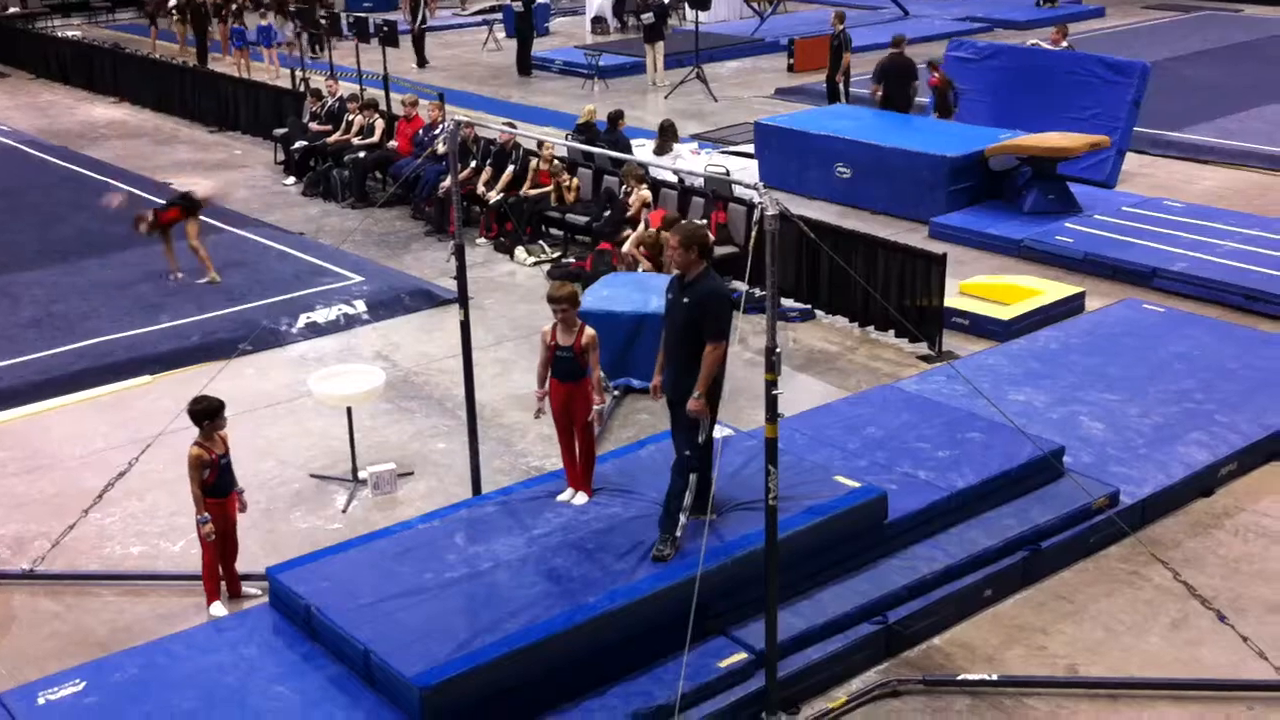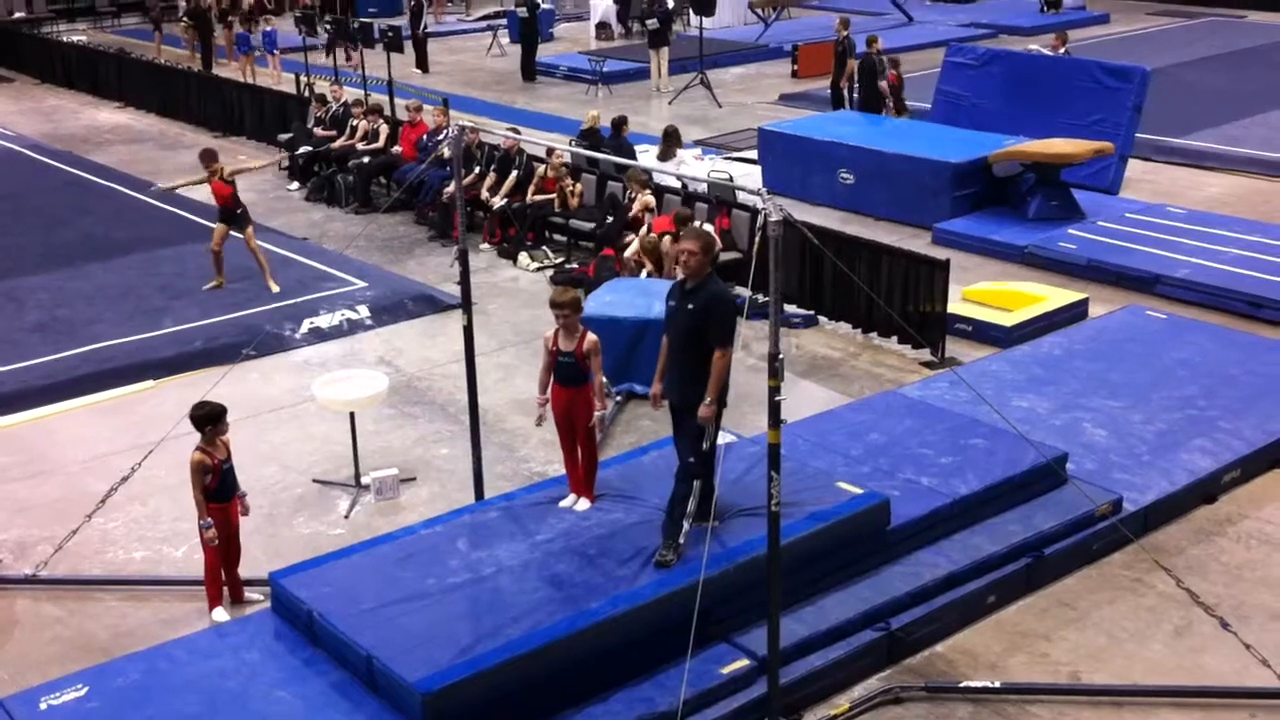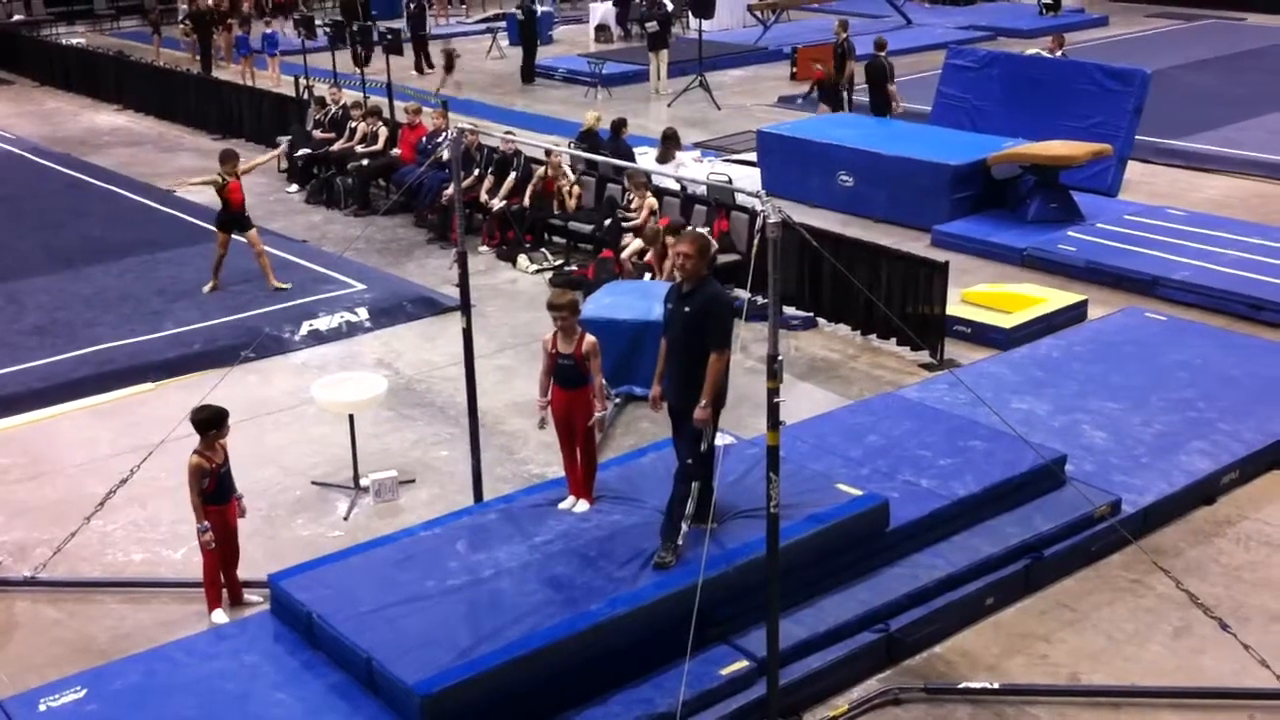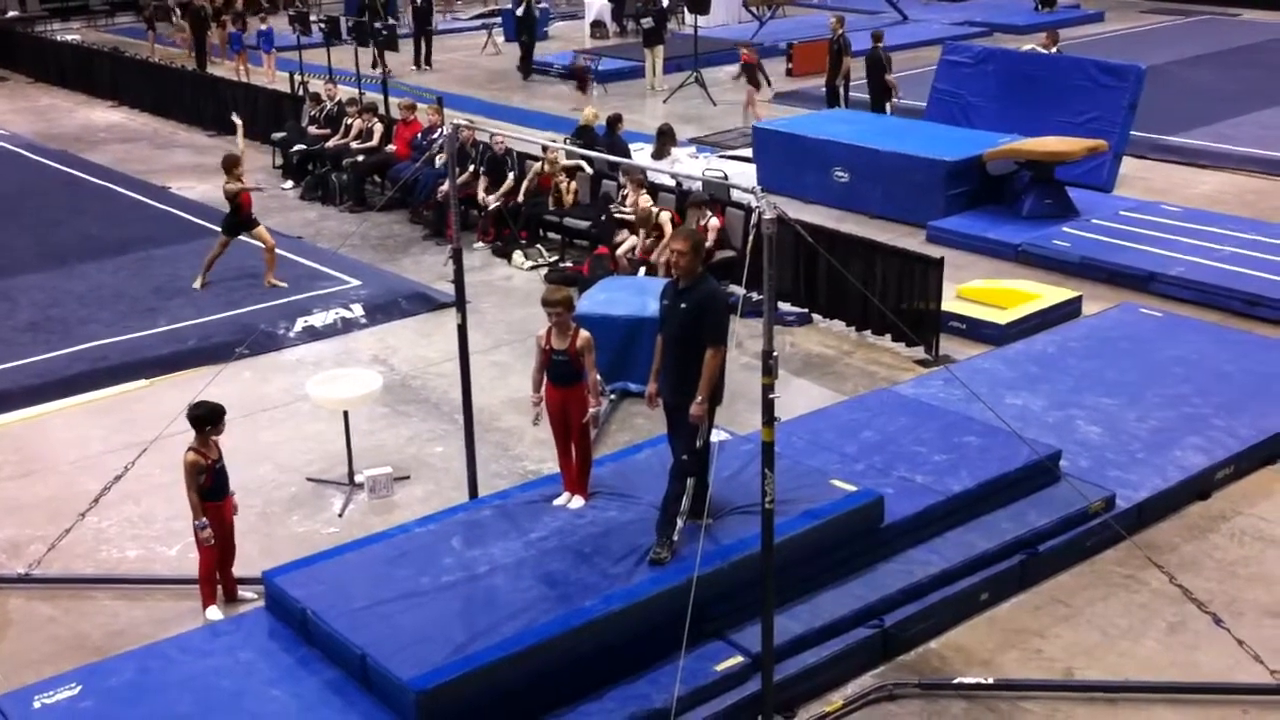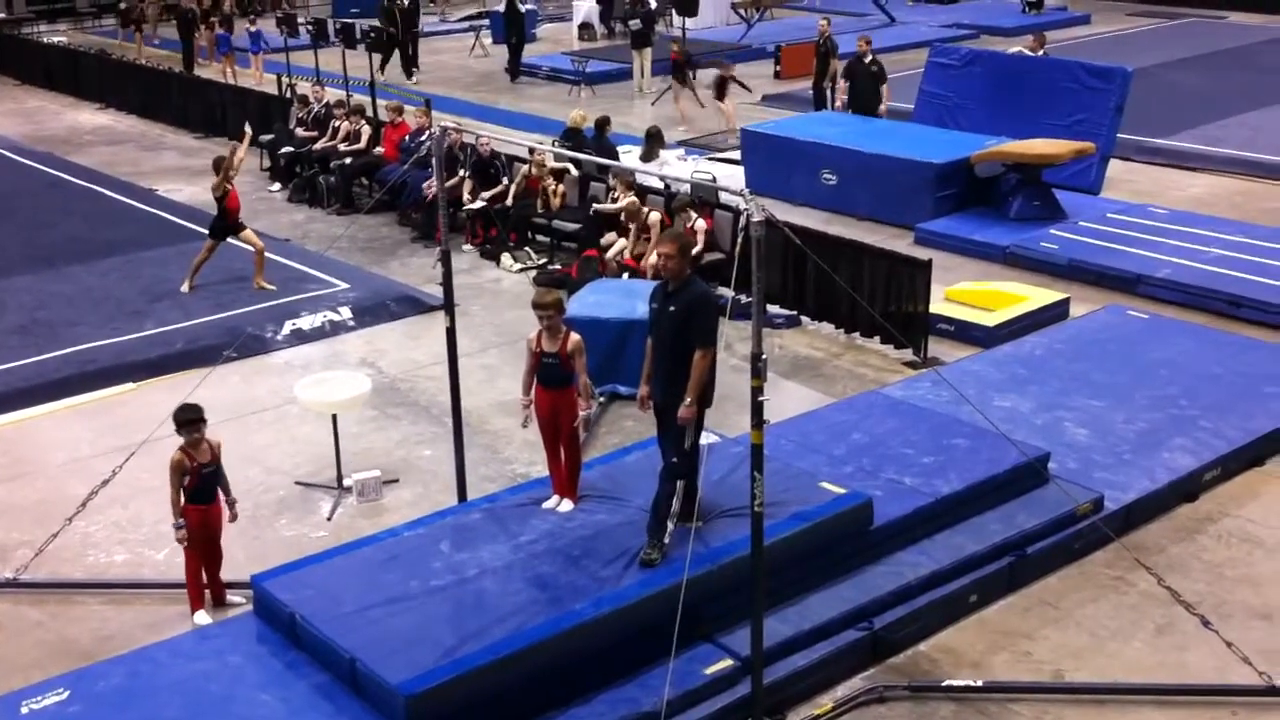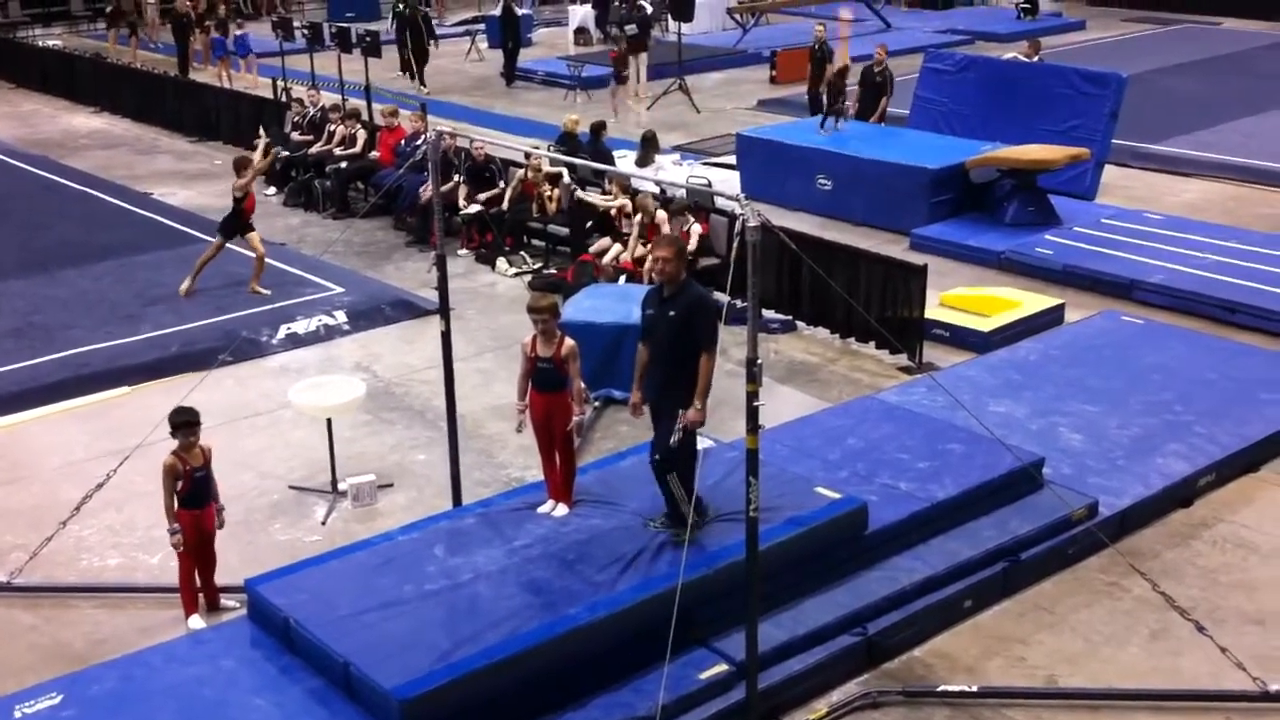
dt=0.7s
person 1, frame 1
left shoulder: (714, 292)
right shoulder: (676, 283)
left elbow: (716, 347)
left wrist: (700, 394)
right wrist: (659, 371)
left hip: (697, 390)
right hip: (676, 384)
left knee: (687, 459)
right knee: (693, 450)
left ankle: (670, 532)
right ankle: (700, 504)
person 1, frame 2
left shoulder: (719, 297)
right shoulder: (676, 290)
left elbow: (722, 352)
left wrist: (710, 400)
right wrist: (659, 379)
left hip: (702, 396)
right hip: (678, 391)
left knee: (691, 466)
right knee: (693, 457)
left ankle: (673, 537)
right ankle: (703, 511)
person 1, frame 3
left shoulder: (716, 299)
right shoulder: (674, 292)
left elbow: (719, 355)
left wrist: (706, 403)
right wrist: (658, 382)
left hip: (700, 398)
right hip: (677, 392)
left knee: (689, 467)
right knee: (693, 458)
left ankle: (671, 539)
right ankle: (702, 512)
person 1, frame 4
left shoulder: (711, 296)
right shoulder: (669, 289)
left elbow: (715, 350)
left wrist: (702, 399)
right wrist: (654, 379)
left hip: (696, 394)
right hip: (672, 389)
left knee: (684, 464)
right knee: (688, 455)
left ankle: (666, 535)
right ankle: (697, 507)
person 1, frame 5
left shoulder: (701, 298)
right shoulder: (658, 292)
left elbow: (704, 353)
left wrist: (690, 401)
right wrist: (645, 382)
left hip: (687, 396)
right hip: (663, 391)
left knee: (675, 465)
right knee: (676, 458)
left ankle: (657, 536)
right ankle: (687, 510)
person 1, frame 6
left shoulder: (699, 301)
right shoulder: (651, 298)
left elbow: (708, 355)
left wrist: (699, 404)
right wrist: (637, 388)
left hip: (683, 397)
right hip: (658, 392)
left knee: (663, 458)
right knee: (676, 457)
left ankle: (693, 516)
right ankle: (678, 514)
person 2, frame 1
left shoulder: (588, 335)
right shoulder: (547, 333)
left elbow: (595, 370)
right elbow: (543, 365)
left wrist: (598, 402)
right wrist: (540, 396)
left hip: (580, 390)
right hip: (558, 390)
left knee: (585, 440)
right knee: (565, 440)
left ankle: (584, 487)
right ankle: (572, 484)
person 2, frame 2
left shoulder: (590, 341)
right shoulder: (550, 338)
left elbow: (597, 376)
right elbow: (546, 371)
left wrist: (600, 408)
right wrist: (541, 403)
left hip: (582, 397)
right hip: (560, 396)
left knee: (587, 446)
right knee: (567, 446)
left ankle: (587, 493)
right ankle: (574, 490)
person 2, frame 3
left shoulder: (589, 343)
right shoulder: (549, 341)
left elbow: (597, 378)
right elbow: (545, 374)
left wrist: (599, 409)
right wrist: (542, 406)
left hip: (582, 398)
right hip: (559, 398)
left knee: (586, 448)
right knee: (567, 448)
left ankle: (586, 495)
right ankle: (573, 492)
person 2, frame 4
left shoulder: (583, 338)
right shoulder: (543, 337)
left elbow: (591, 373)
right elbow: (538, 370)
left wrist: (594, 405)
right wrist: (536, 401)
left hip: (577, 394)
right hip: (554, 395)
left knee: (581, 444)
right knee: (562, 444)
left ankle: (580, 491)
right ankle: (568, 488)
person 2, frame 5
left shoulder: (573, 341)
right shoulder: (533, 340)
left elbow: (582, 376)
right elbow: (529, 373)
left wrist: (585, 408)
right wrist: (525, 404)
left hip: (566, 398)
right hip: (543, 398)
left knee: (570, 447)
right knee: (550, 447)
left ankle: (570, 495)
right ankle: (557, 492)
person 2, frame 6
left shoulder: (568, 346)
right shoulder: (528, 345)
left elbow: (576, 381)
right elbow: (523, 377)
left wrist: (578, 413)
right wrist: (521, 409)
left hip: (561, 402)
right hip: (538, 402)
left knee: (565, 452)
right knee: (546, 452)
left ankle: (565, 499)
right ankle: (553, 496)
person 3, frame 1
left shoulder: (223, 437)
right shoulder: (197, 453)
right elbow: (195, 488)
left wrist: (239, 493)
right wrist: (203, 520)
left hip: (228, 501)
right hip: (211, 506)
left knee: (230, 548)
right knee: (212, 554)
left ankle: (235, 588)
right ankle: (213, 599)
person 3, frame 2
left shoulder: (224, 442)
right shoulder: (199, 458)
right elbow: (198, 493)
left wrist: (241, 496)
right wrist: (206, 524)
left hip: (230, 506)
right hip: (213, 511)
left knee: (233, 553)
right knee: (215, 559)
left ankle: (237, 593)
right ankle: (216, 605)
person 3, frame 3
left shoulder: (222, 445)
right shoulder: (197, 462)
right elbow: (195, 496)
left wrist: (238, 498)
right wrist: (202, 527)
left hip: (228, 507)
right hip: (211, 514)
left knee: (231, 555)
right knee: (213, 561)
left ankle: (236, 595)
right ankle: (215, 607)
person 3, frame 4
left shoulder: (214, 443)
right shoulder: (193, 458)
right elbow: (192, 493)
left wrist: (230, 496)
right wrist: (201, 524)
left hip: (224, 505)
right hip: (208, 511)
left knee: (228, 552)
right knee: (210, 558)
left ankle: (231, 591)
right ankle: (209, 603)
person 3, frame 5
left shoulder: (214, 446)
right shoulder: (179, 459)
right elbow: (175, 492)
left wrist: (231, 502)
right wrist: (179, 524)
left hip: (214, 508)
right hip: (193, 513)
left knee: (214, 555)
right knee: (195, 561)
left ankle: (219, 596)
right ankle: (197, 608)
person 3, frame 6
left shoulder: (206, 451)
right shoulder: (171, 463)
right elbow: (168, 498)
left wrist: (219, 509)
right wrist: (173, 529)
left hip: (206, 513)
right hip: (186, 518)
left knee: (208, 559)
right knee: (188, 565)
left ankle: (213, 600)
right ankle: (191, 612)
